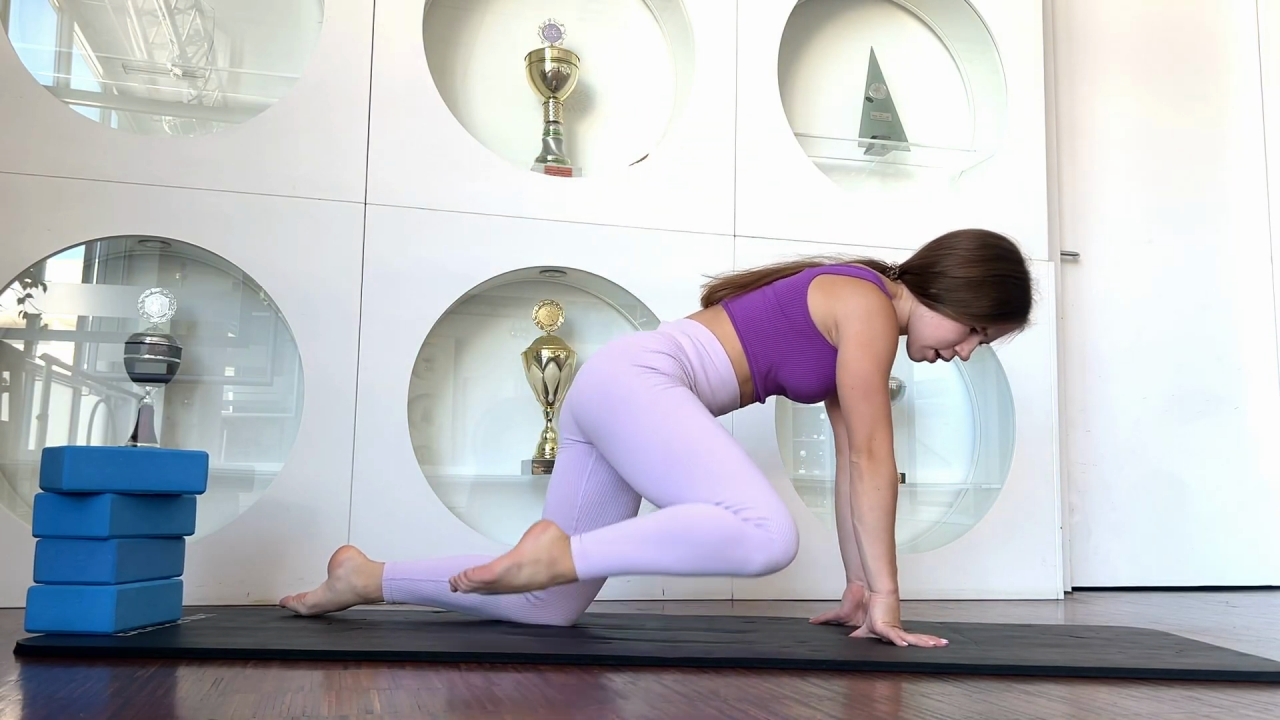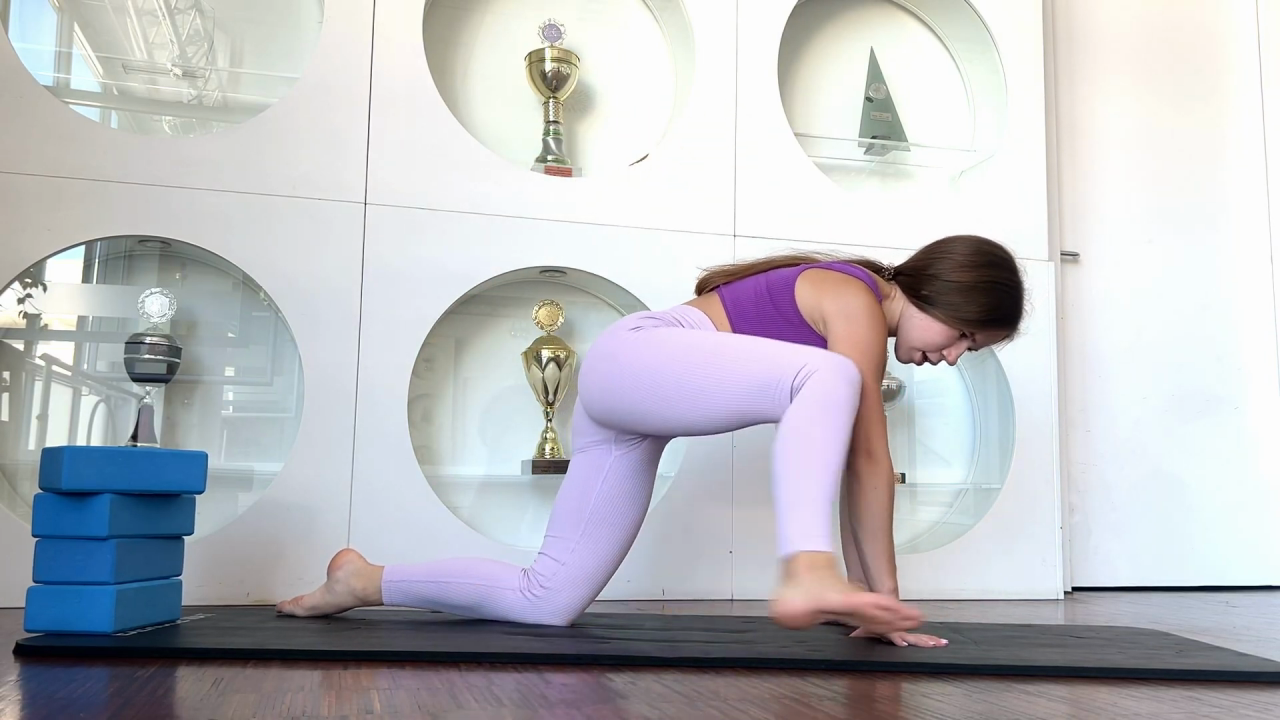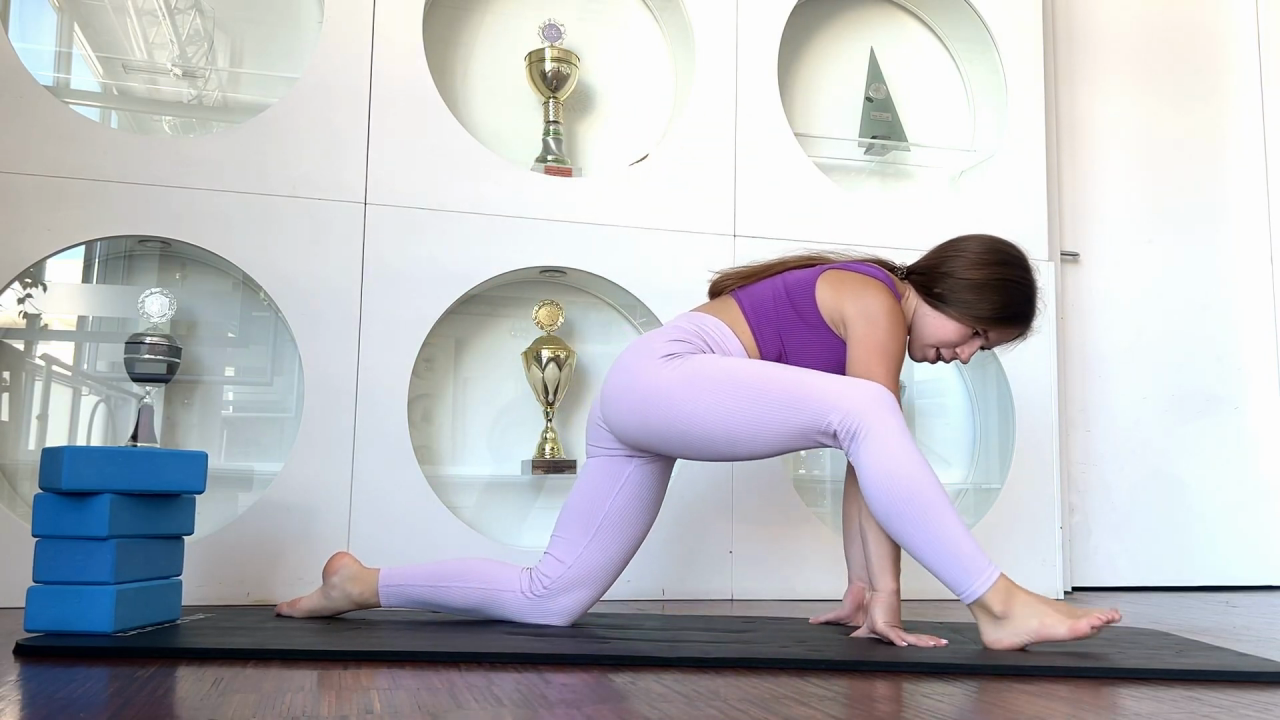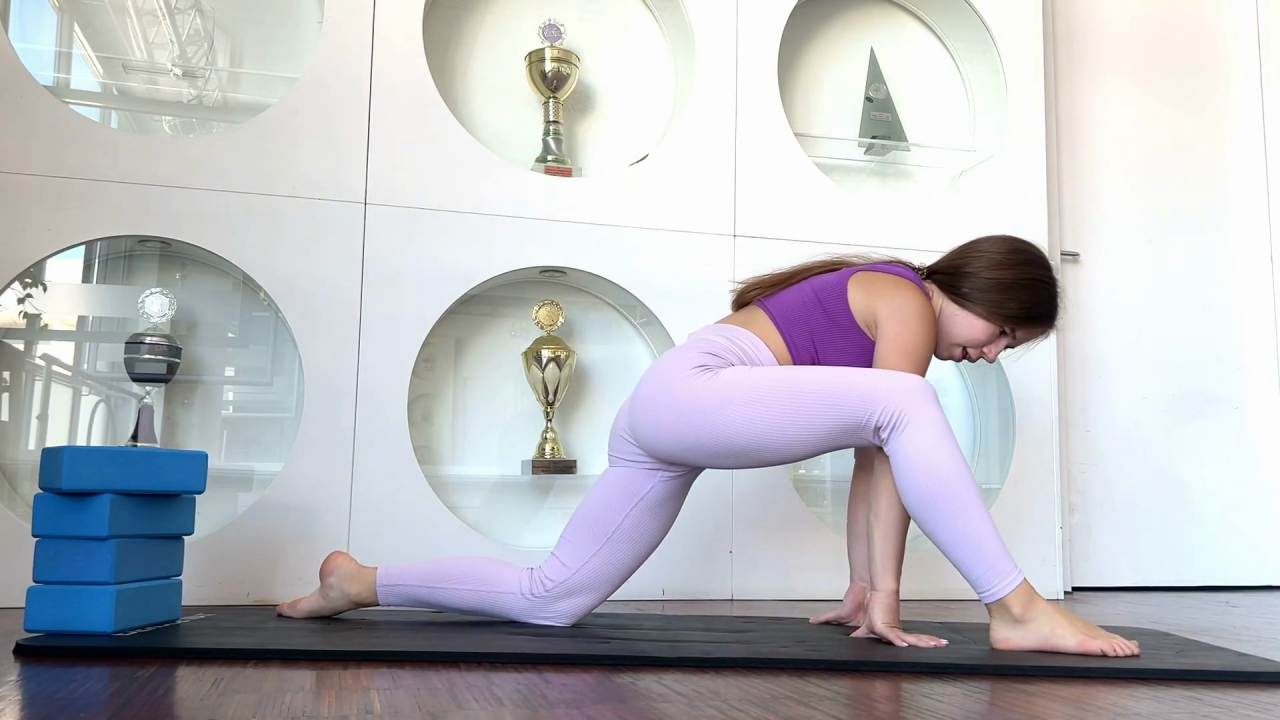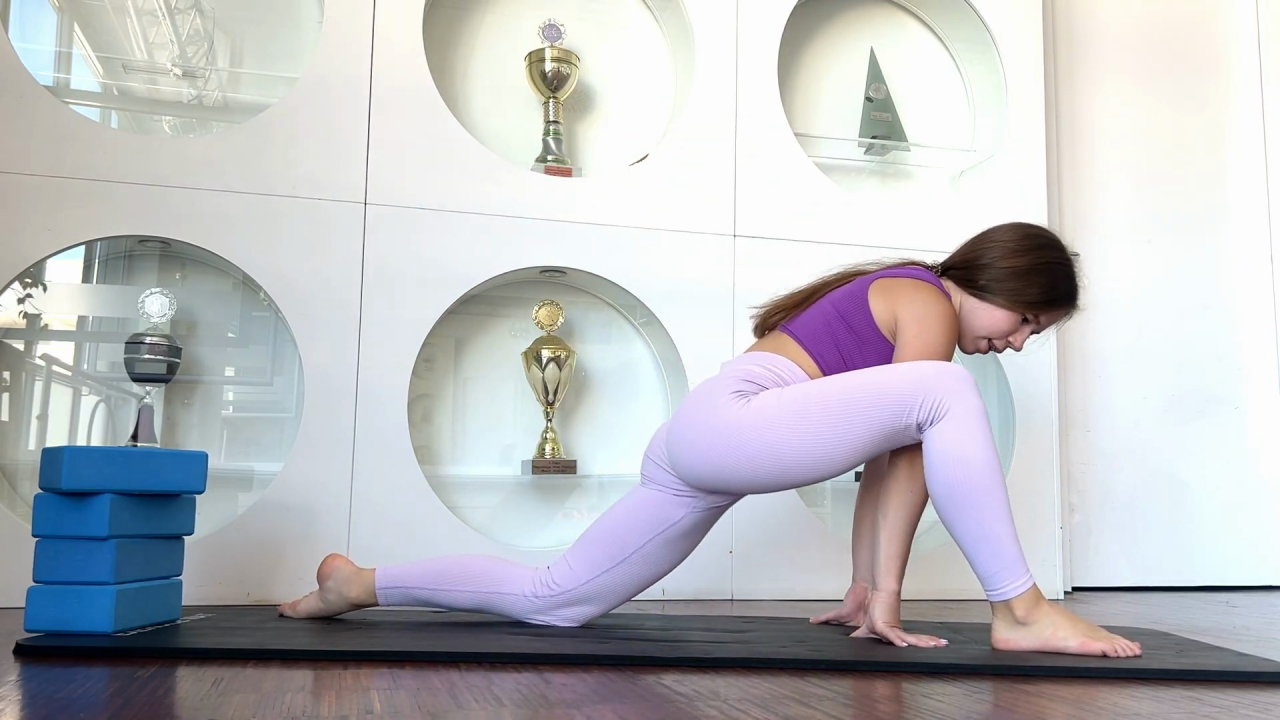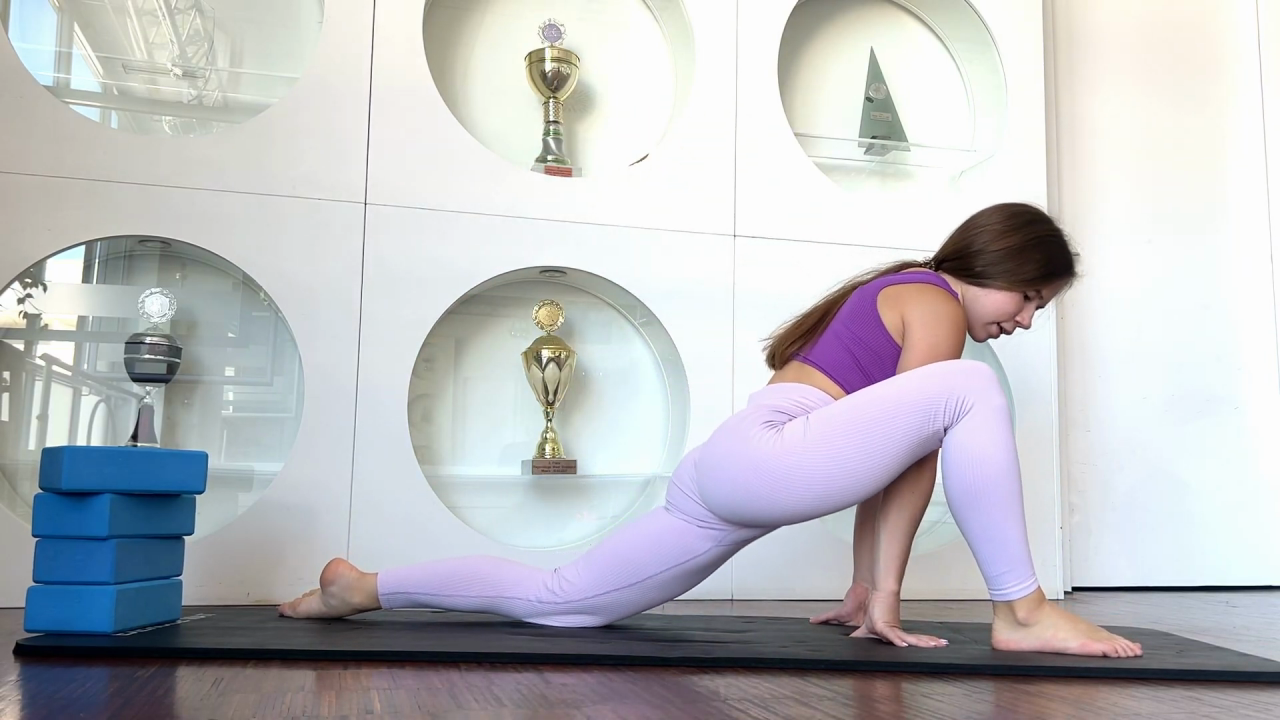
dt=0.3s
person 1, frame 1
left shoulder: (856, 313)
right shoulder: (869, 306)
left elbow: (851, 461)
right elbow: (870, 459)
left wrist: (860, 591)
right wrist: (885, 594)
left hip: (616, 400)
right hip: (632, 375)
left knee: (548, 604)
right knee: (767, 539)
left ankle: (365, 579)
right ankle: (557, 550)
person 1, frame 2
left shoulder: (857, 314)
right shoulder: (856, 301)
left elbow: (851, 463)
right elbow: (869, 456)
left wrist: (869, 592)
right wrist: (885, 589)
left hip: (628, 407)
right hip: (630, 357)
left knee: (547, 602)
right knee: (825, 380)
left ankle: (362, 582)
right ankle: (802, 569)
person 1, frame 3
left shoulder: (866, 310)
right shoulder: (877, 303)
left elbow: (866, 465)
right elbow: (867, 434)
left wrist: (863, 593)
right wrist: (883, 596)
left hip: (642, 413)
right hip: (656, 378)
left knee: (551, 601)
right knee: (861, 413)
left ankle: (362, 584)
right ankle: (1000, 606)
person 1, frame 4
left shoulder: (881, 304)
right shoulder: (909, 303)
left elbow: (875, 461)
right elbow: (898, 440)
left wrist: (865, 591)
right wrist: (884, 595)
left hip: (665, 416)
right hip: (686, 394)
left knee: (550, 601)
right knee: (903, 405)
left ankle: (358, 582)
right ankle: (1017, 609)
person 1, frame 5
left shoulder: (899, 297)
right shoulder: (929, 302)
left elbow: (882, 450)
right elbow: (906, 459)
left wrist: (867, 590)
right wrist: (886, 597)
left hip: (698, 440)
right hip: (724, 426)
left knee: (554, 600)
right knee: (949, 396)
left ankle: (357, 583)
right ankle: (1020, 613)
person 1, frame 6
left shoulder: (899, 295)
right shoulder: (938, 303)
left elbow: (887, 443)
right elbow: (916, 458)
left wrist: (867, 590)
right wrist: (884, 596)
left hip: (724, 470)
right hip: (757, 460)
left knee: (557, 601)
right knee: (970, 393)
left ankle: (360, 588)
right ankle: (1021, 613)
